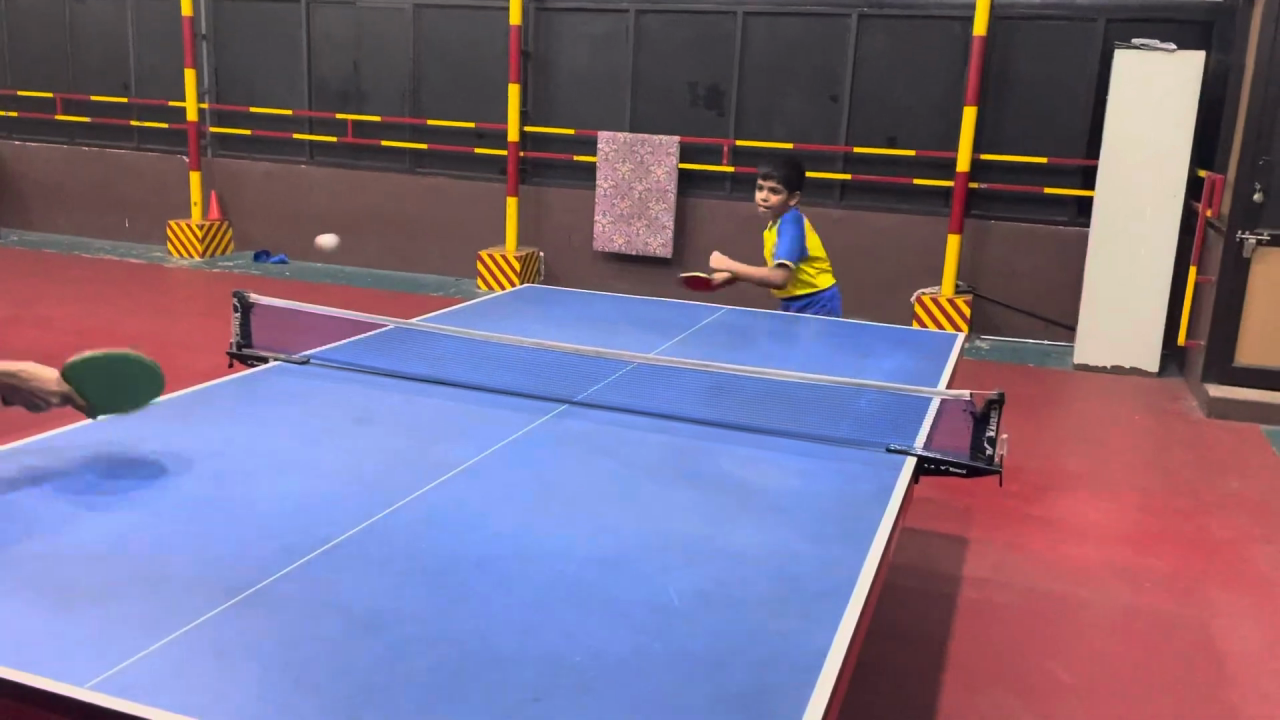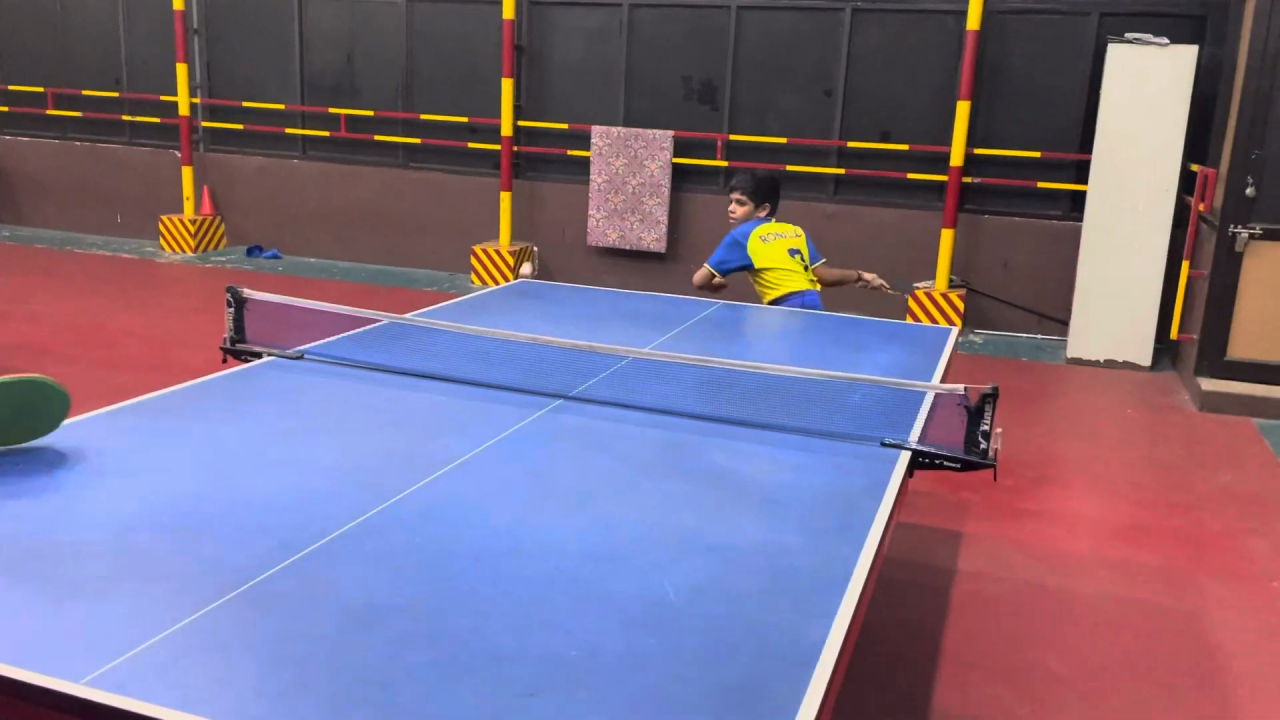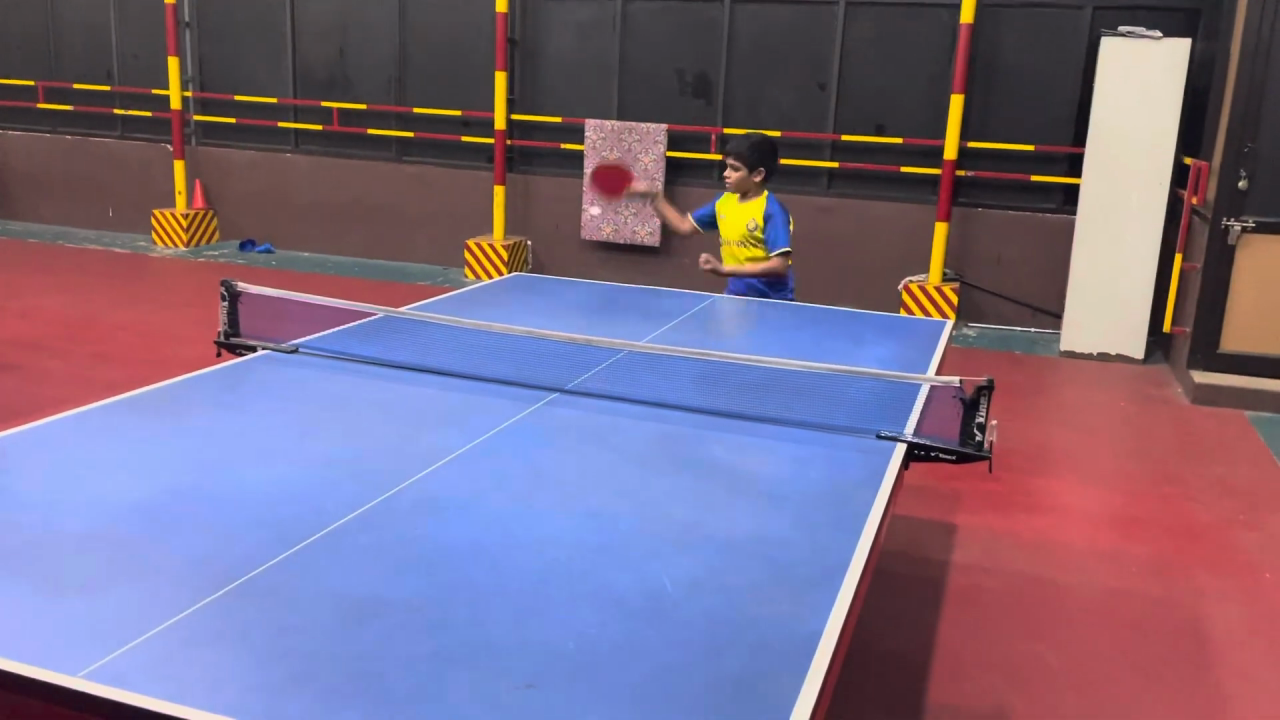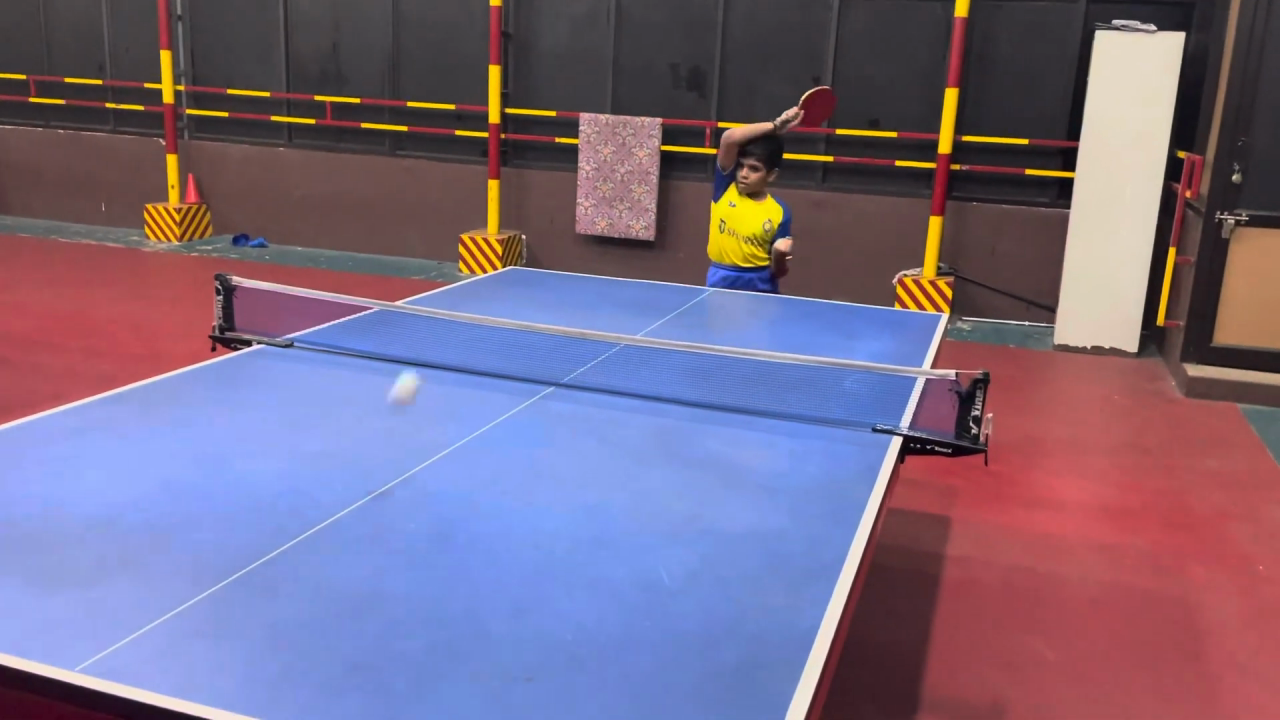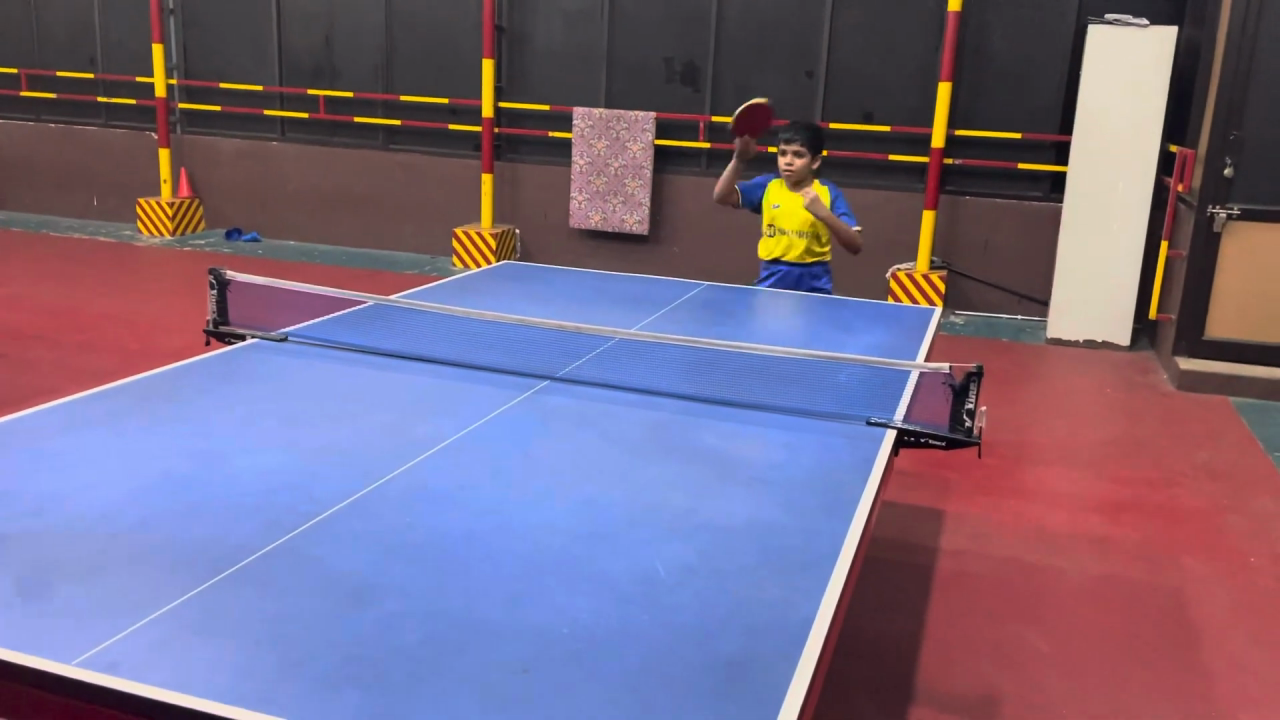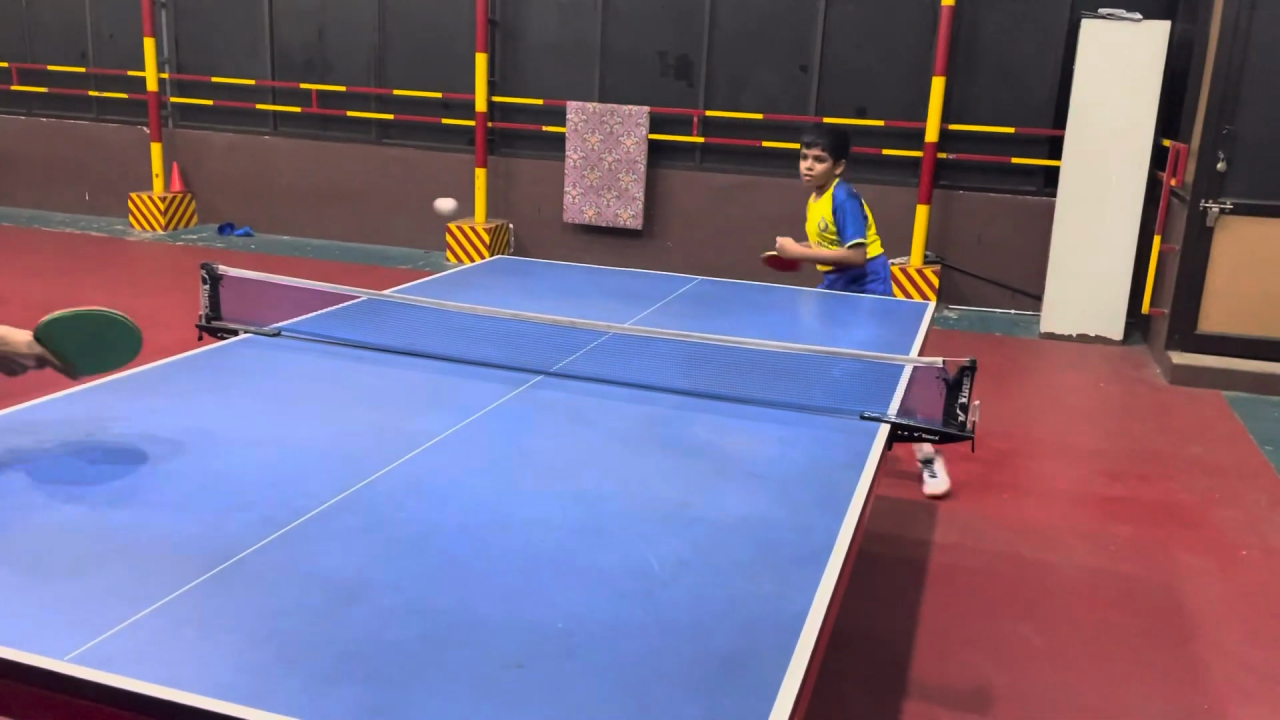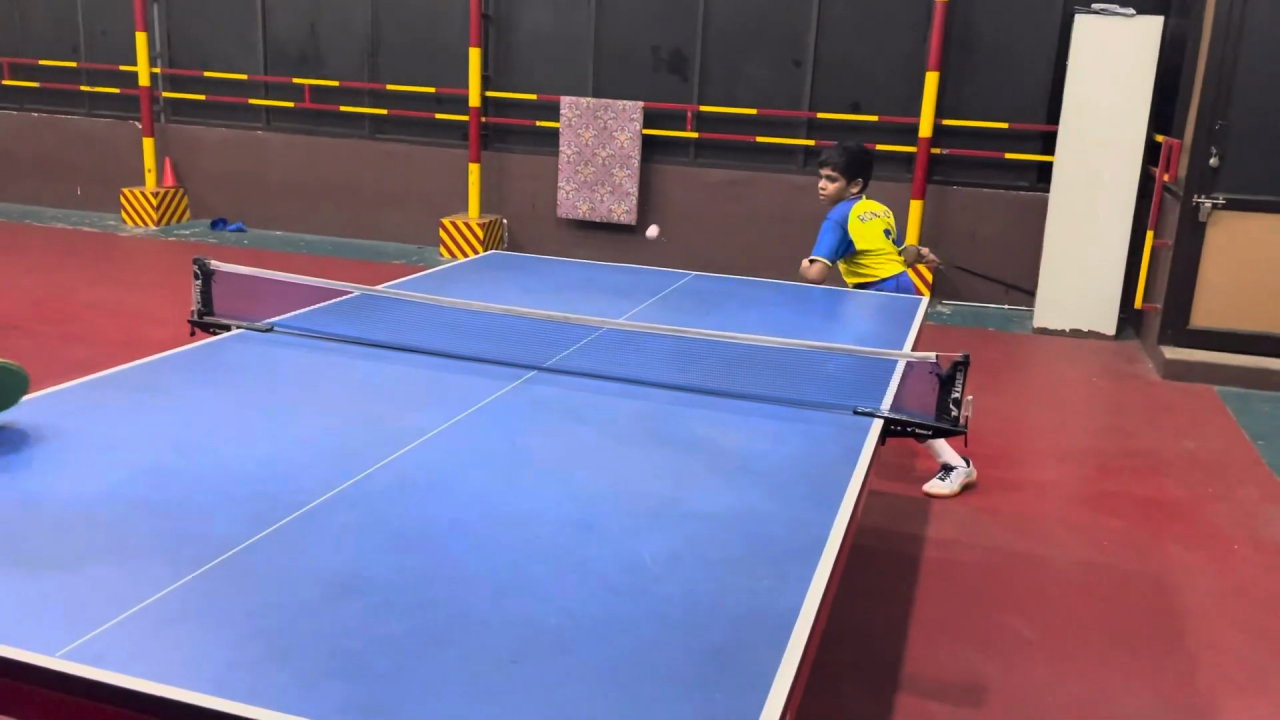
dt=0.3s
person 1, frame 1
left shoulder: (791, 221)
right shoulder: (773, 225)
left elbow: (779, 279)
left wrist: (728, 265)
right wrist: (732, 275)
left hip: (816, 310)
right hip: (794, 309)
person 1, frame 2
left shoulder: (740, 235)
right shoulder: (795, 232)
left elbow: (700, 280)
right elbow: (824, 274)
left wrist: (717, 283)
right wrist: (860, 276)
right hip: (808, 308)
person 1, frame 3
left shoulder: (773, 210)
right shoulder: (725, 201)
left elbow: (780, 266)
right elbow: (684, 226)
left wrist: (724, 269)
right wrist: (653, 196)
left hip: (770, 297)
right hip: (738, 294)
person 1, frame 4
left shoulder: (779, 213)
right shoulder: (727, 187)
left elbow: (780, 271)
right elbow: (729, 138)
left wrist: (780, 256)
right wrist: (777, 125)
left hip: (760, 289)
right hip: (720, 285)
person 1, frame 5
left shoulder: (829, 194)
right shoulder: (769, 187)
left elbow: (855, 245)
right elbow: (721, 197)
left wrist: (823, 212)
right wrist: (739, 157)
left hip: (814, 287)
right hip: (771, 285)
person 1, frame 6
left shoulder: (843, 197)
right shoulder: (820, 198)
left elbow: (857, 255)
left wrist: (800, 252)
right wrist: (799, 253)
left hip: (864, 292)
right hip: (841, 292)
person 1, frame 7
left shoulder: (839, 218)
right shoulder: (879, 212)
left elbow: (817, 275)
right elbow: (904, 255)
left wrist: (804, 267)
right wrist: (918, 254)
right hip: (885, 299)
